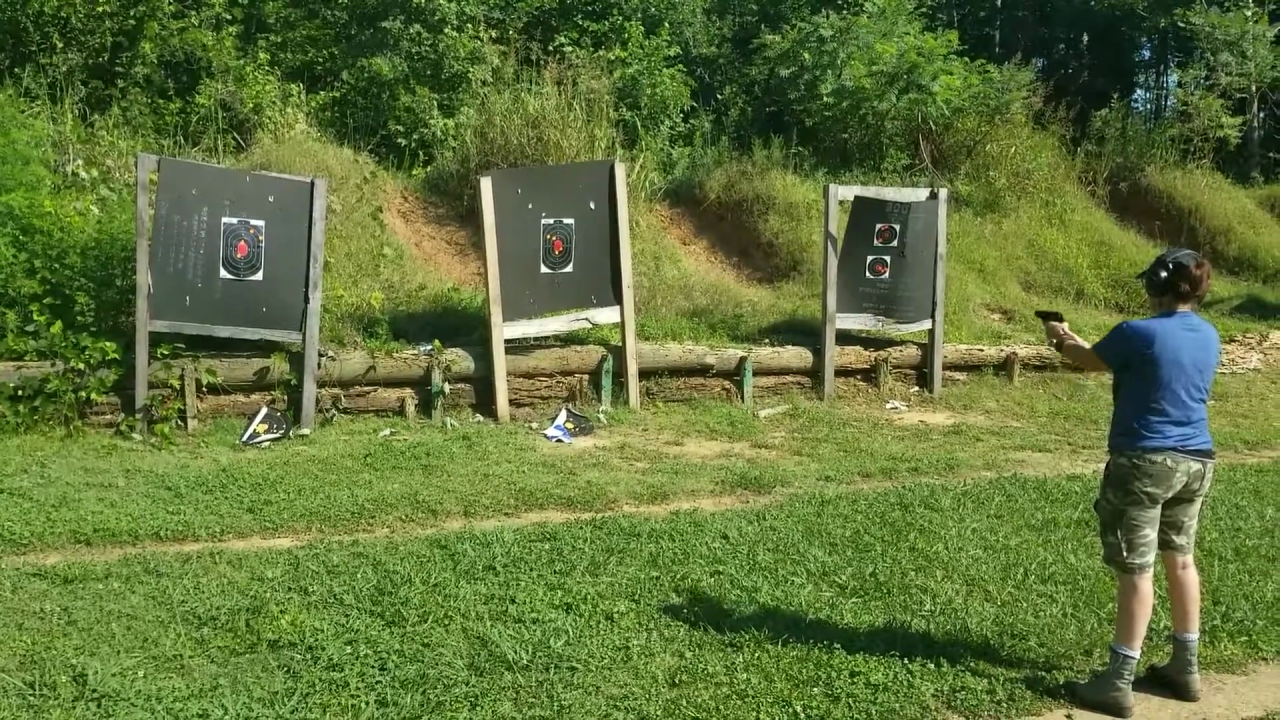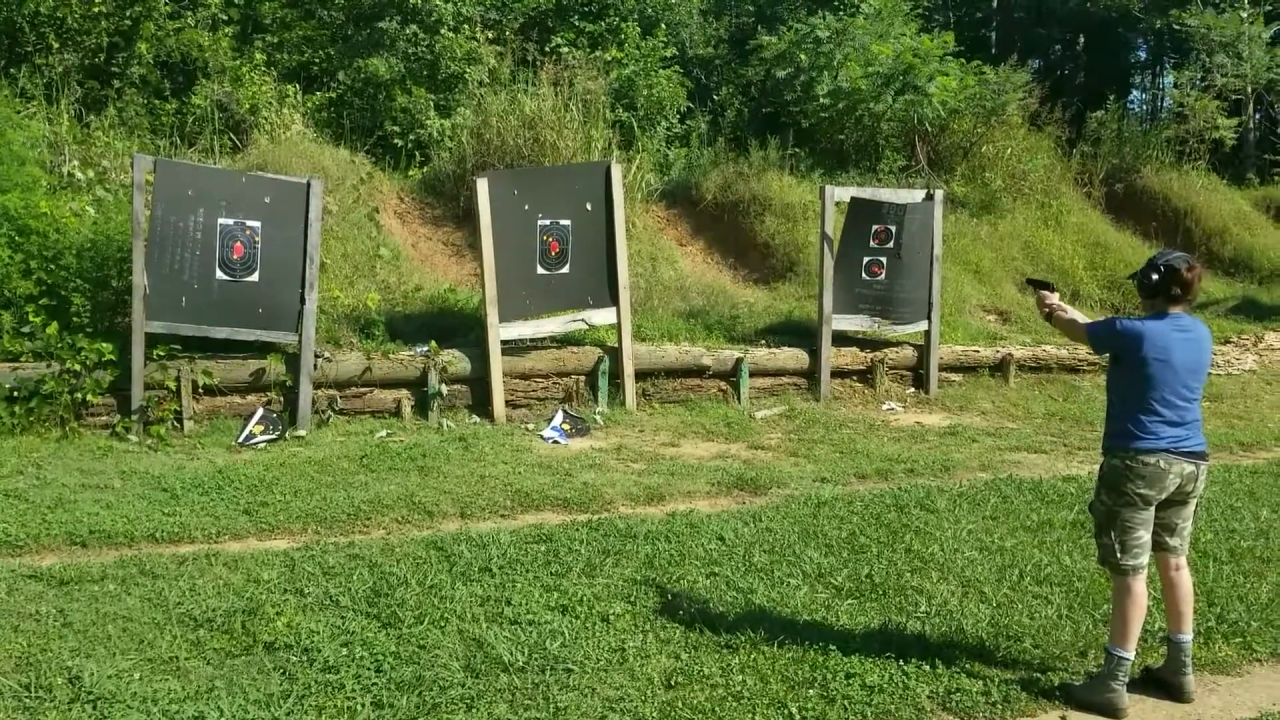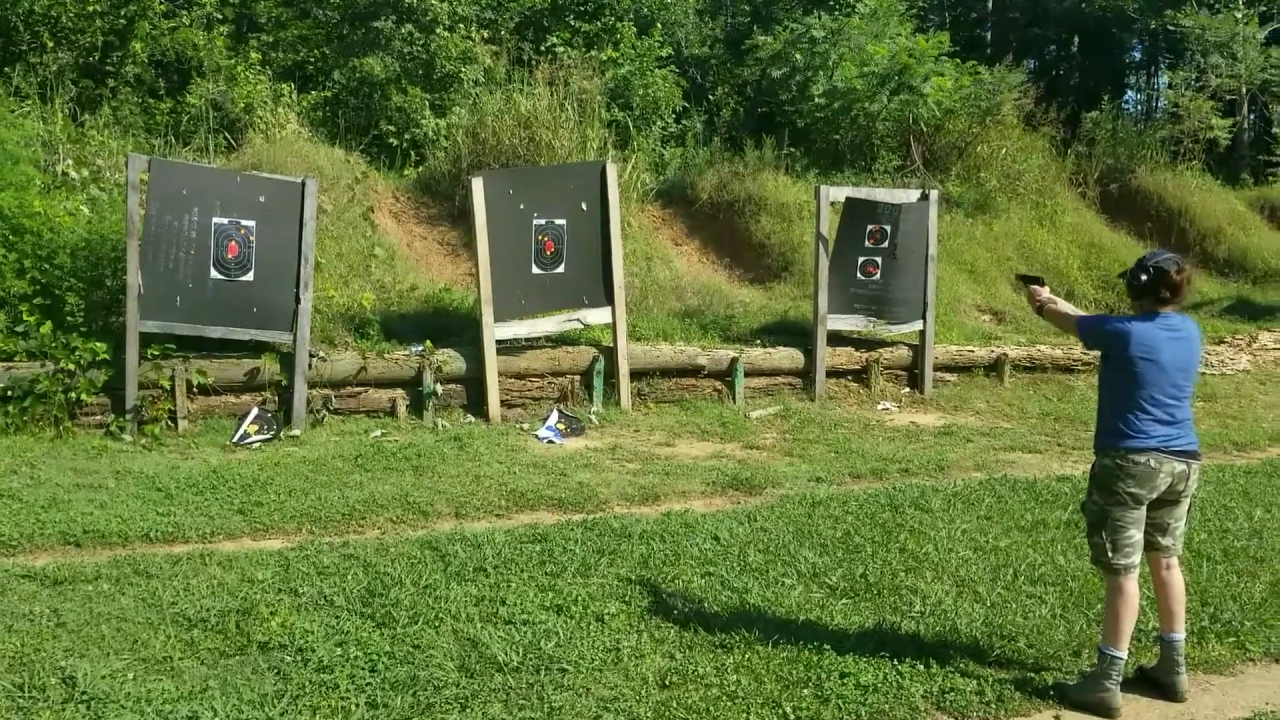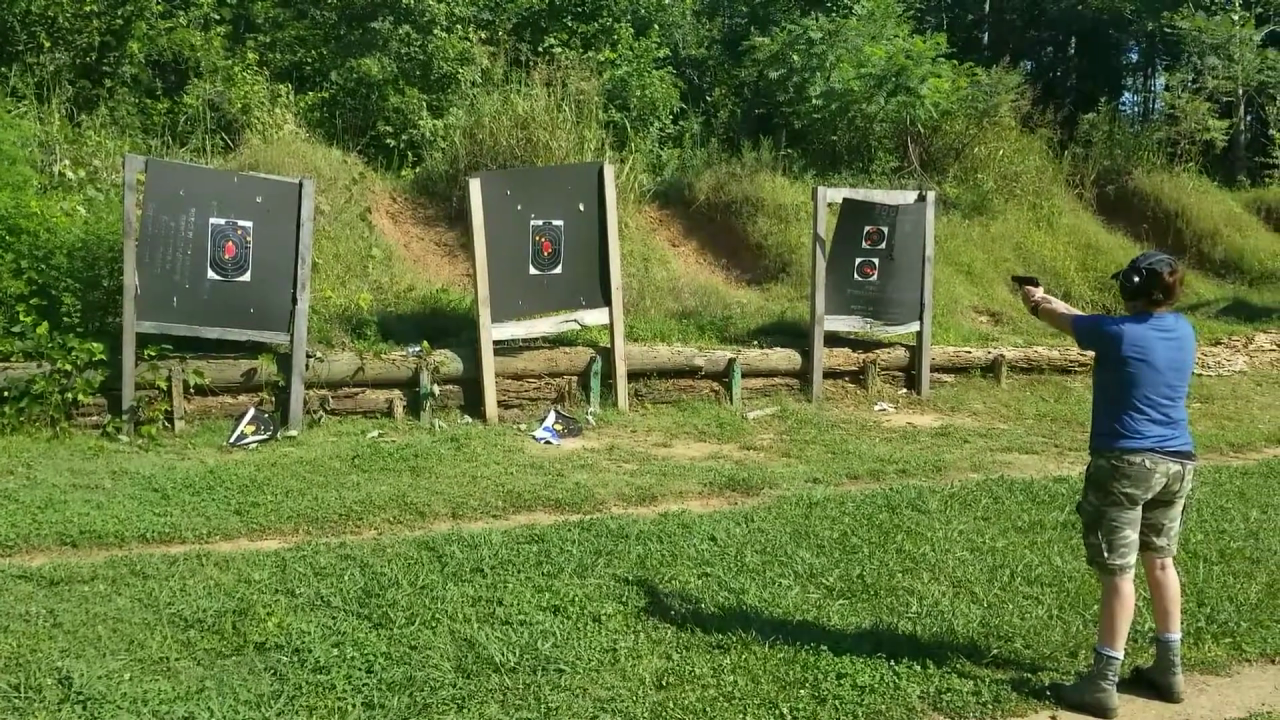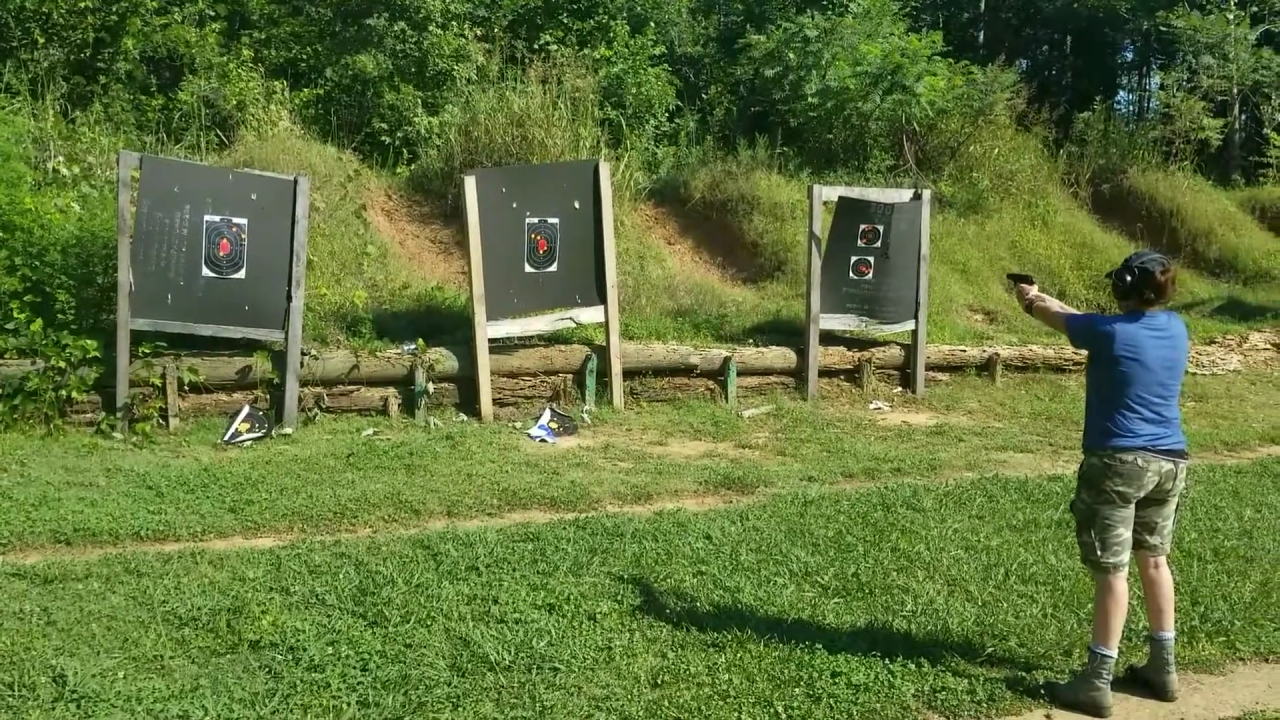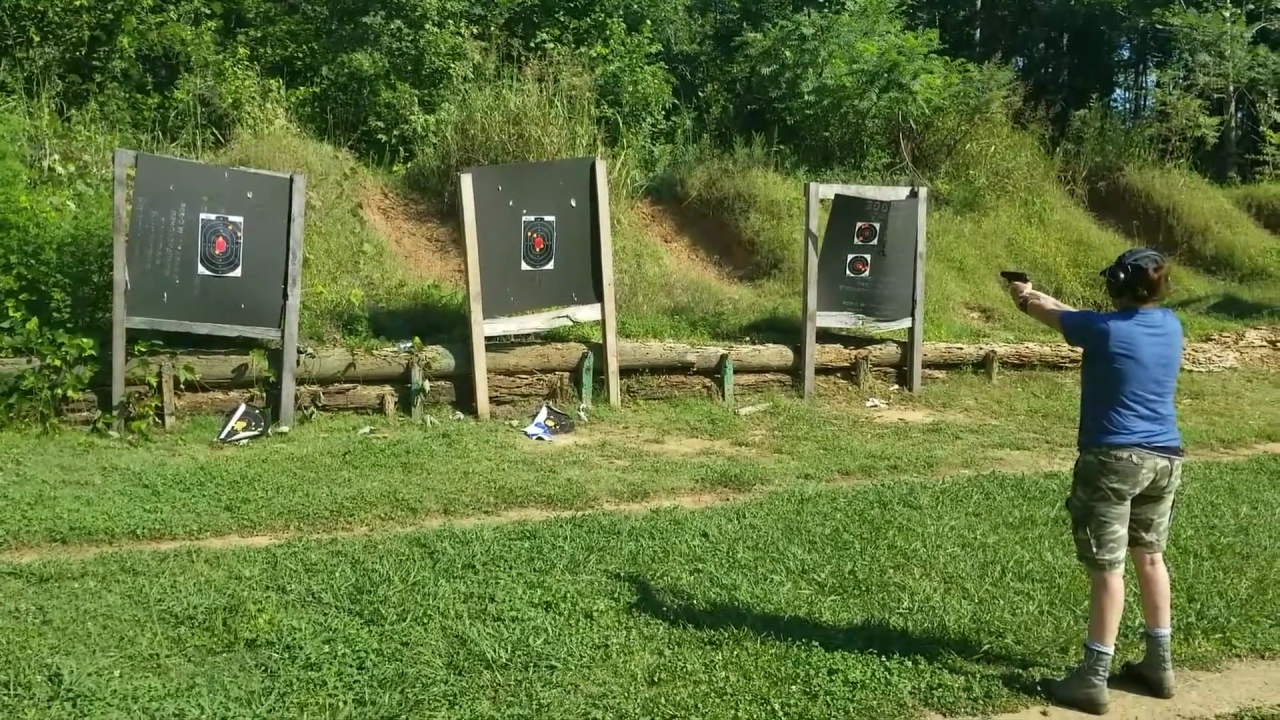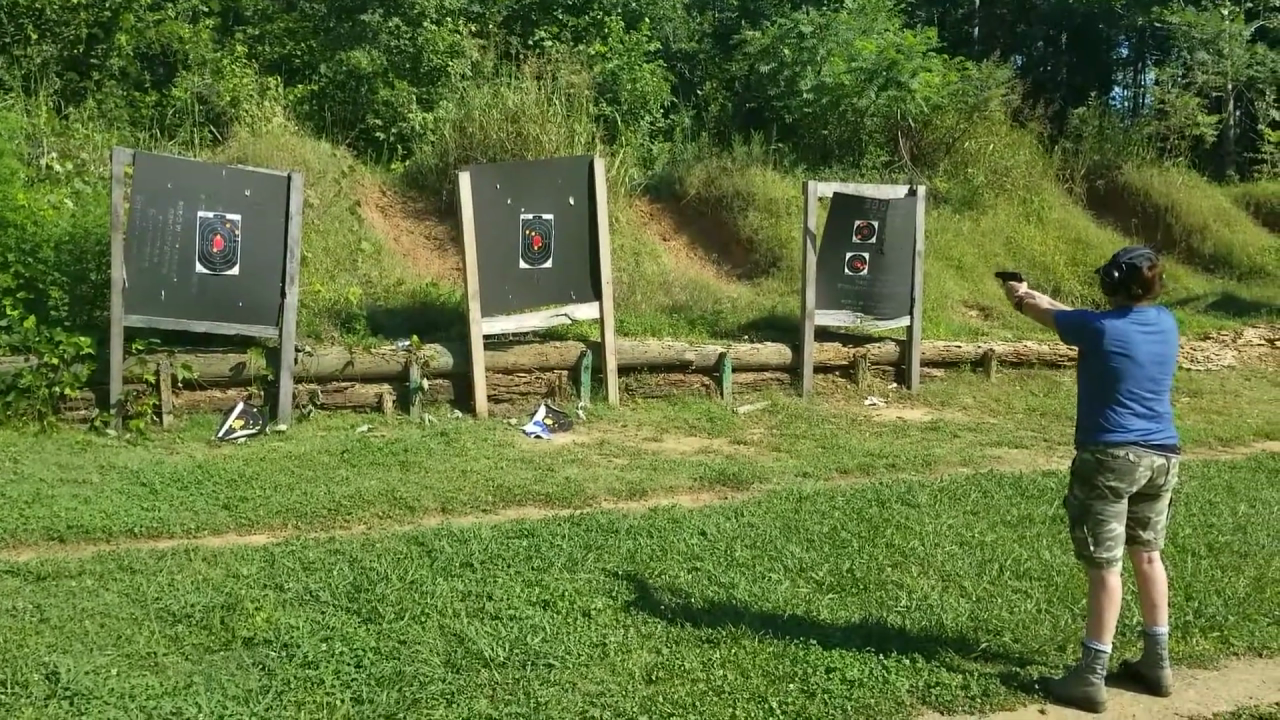
dt=0.3s
person 1, frame 1
left shoulder: (1139, 333)
right shoulder: (1209, 337)
left elbow: (1090, 360)
left wrist: (1061, 339)
right wrist: (1076, 339)
left hip: (1144, 463)
right hip: (1196, 461)
left knee: (1136, 570)
right knee: (1180, 560)
right ankle: (1185, 668)
person 1, frame 2
left shoulder: (1132, 332)
right shoulder: (1199, 333)
left elbow: (1081, 331)
left wrist: (1051, 311)
right wrist: (1066, 308)
left hip: (1139, 464)
right hip: (1191, 463)
left knee: (1130, 572)
right knee: (1174, 561)
right ankle: (1179, 669)
person 1, frame 3
left shoulder: (1123, 332)
right shoulder: (1189, 331)
left elbow: (1070, 322)
left wrist: (1041, 302)
right wrist: (1055, 299)
left hip: (1130, 464)
right hip: (1182, 462)
left knee: (1123, 571)
right knee: (1166, 561)
right ankle: (1173, 669)
person 1, frame 4
left shoulder: (1118, 333)
right shoulder: (1183, 330)
left elbow: (1065, 321)
left wrist: (1036, 301)
right wrist: (1050, 299)
left hip: (1125, 464)
right hip: (1177, 463)
left knee: (1118, 573)
right knee: (1161, 561)
right ankle: (1169, 669)
person 1, frame 5
left shoulder: (1110, 332)
right shoulder: (1176, 328)
left elbow: (1058, 318)
left wrist: (1031, 299)
right wrist: (1046, 298)
left hip: (1118, 463)
right hip: (1170, 461)
left knee: (1112, 570)
right knee: (1155, 560)
right ankle: (1162, 667)
person 1, frame 6
left shoulder: (1105, 329)
right shoulder: (1170, 325)
left elbow: (1053, 317)
left wrist: (1025, 297)
right wrist: (1039, 295)
left hip: (1113, 460)
right hip: (1165, 458)
left knee: (1107, 568)
right knee: (1150, 557)
left ankle: (1092, 680)
right ankle: (1158, 664)
person 1, frame 7
left shoulder: (1100, 328)
right shoulder: (1166, 323)
left elbow: (1048, 316)
left wrist: (1020, 297)
right wrist: (1036, 294)
left hip: (1110, 458)
right hip: (1162, 456)
left knee: (1105, 566)
right knee: (1148, 555)
left ankle: (1091, 678)
right ankle: (1157, 663)
